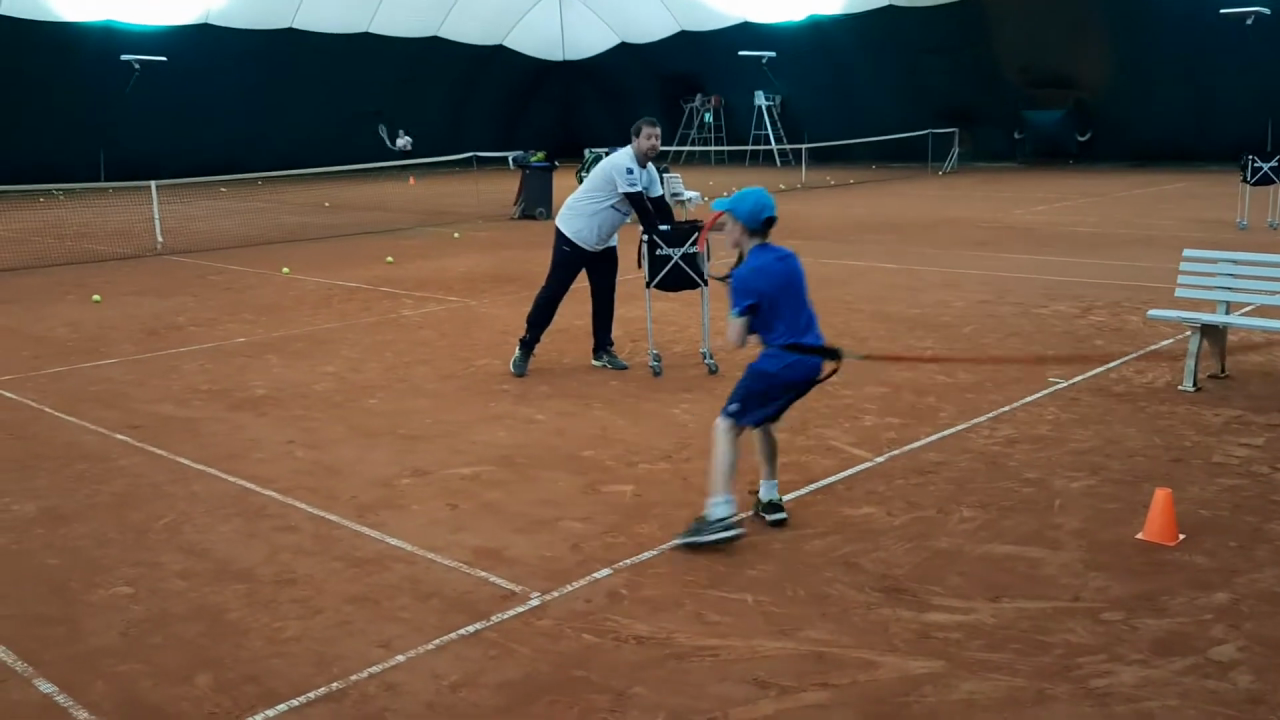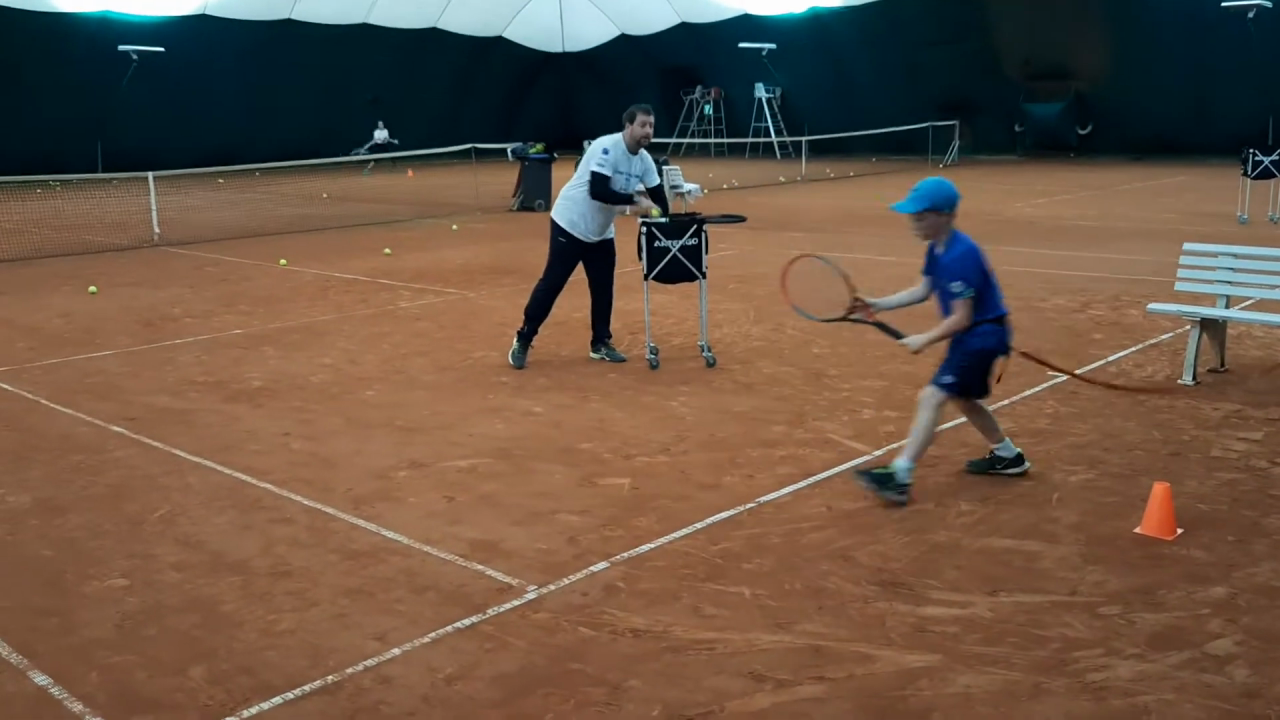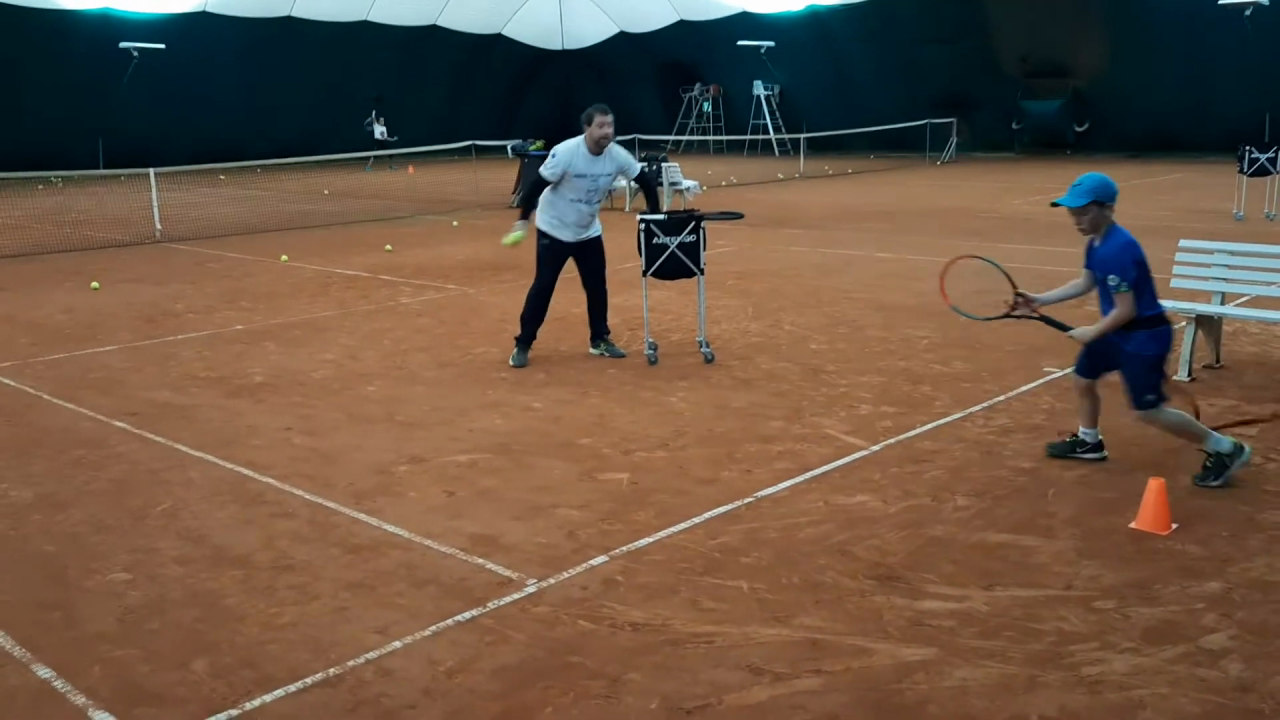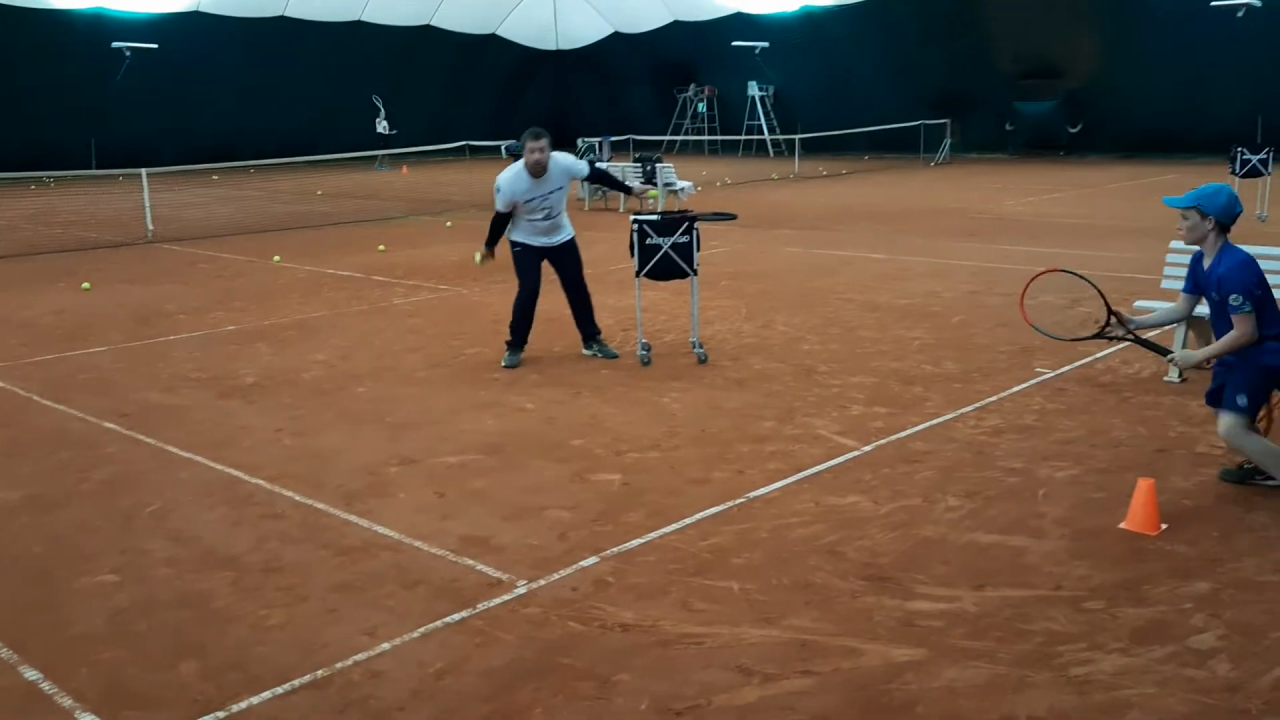
dt=0.4s
person 1, frame 1
left shoulder: (745, 275)
right shoulder: (789, 259)
left elbow: (737, 338)
left wrist: (746, 332)
left hip: (782, 362)
right hip: (810, 360)
left knee: (725, 428)
right knee: (758, 420)
left ankle: (718, 515)
right ankle: (769, 498)
person 1, frame 2
left shoulder: (961, 256)
right shoulder: (937, 248)
left elbow: (963, 317)
right elbow: (922, 291)
left wrist: (923, 341)
right wrist: (877, 304)
left hip: (984, 335)
right hip: (974, 334)
left knee: (931, 399)
right knee: (965, 399)
left ankle: (898, 476)
right ankle: (1008, 455)
person 1, frame 3
left shoulder: (1119, 250)
right shoulder: (1096, 243)
left elbow: (1127, 308)
right elbow: (1085, 283)
left wrist: (1091, 333)
right wrist: (1042, 299)
left hip: (1146, 335)
right hip: (1119, 331)
left knee: (1149, 412)
right knee: (1083, 381)
left ankle: (1226, 450)
right ankle: (1088, 440)
person 1, frame 4
left shoulder: (1234, 267)
right shoulder: (1201, 261)
left elbow: (1246, 332)
right elbow: (1182, 308)
left wrist: (1199, 357)
right wrist: (1136, 322)
right hip: (1235, 355)
left knee: (1230, 429)
right knee: (1232, 423)
person 2, frame 1
left shoulder: (649, 170)
right shoulder: (622, 164)
left elbow: (661, 207)
right elbow: (642, 209)
left hip: (604, 241)
right hip: (574, 233)
left knee: (605, 295)
right knee: (553, 292)
left ankle: (602, 350)
right ankle: (525, 348)
person 2, frame 2
left shoulder: (644, 160)
right shoulder: (606, 147)
left elbow: (658, 195)
right elbow: (597, 191)
right wrist: (636, 201)
left hip: (602, 232)
right hip: (570, 225)
left knee: (603, 288)
right knee: (551, 283)
left ankle: (600, 343)
right ankle: (523, 340)
person 2, frame 3
left shoulder: (618, 155)
right shoulder: (564, 153)
left elbow: (647, 183)
right elbow: (537, 186)
right wrist: (523, 220)
left hip: (589, 232)
right hip: (554, 230)
left knee: (597, 286)
right knee: (543, 285)
left ankle: (599, 340)
right ankle: (523, 344)
person 2, frame 4
left shoulder: (563, 162)
right shoulder: (508, 181)
left elbow: (595, 174)
right elbow: (501, 218)
left wrist: (629, 189)
right wrist: (489, 247)
left hip: (561, 236)
right hip: (525, 240)
left knee: (577, 287)
right knee: (528, 290)
left ankle: (592, 341)
right ankle: (515, 347)
